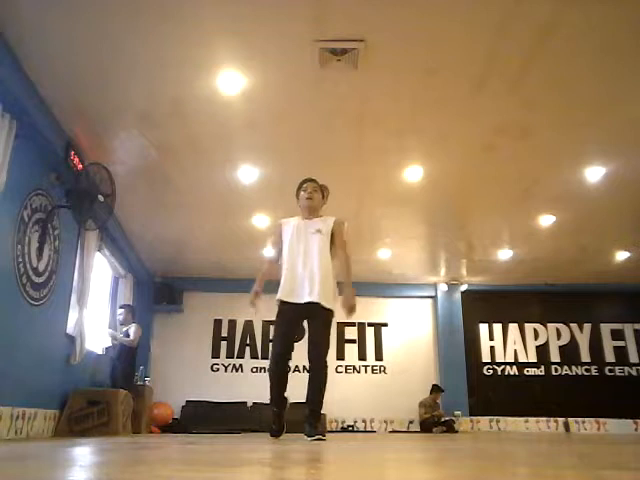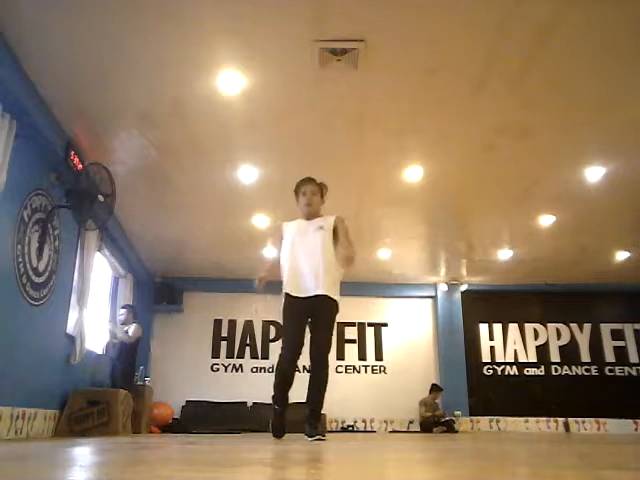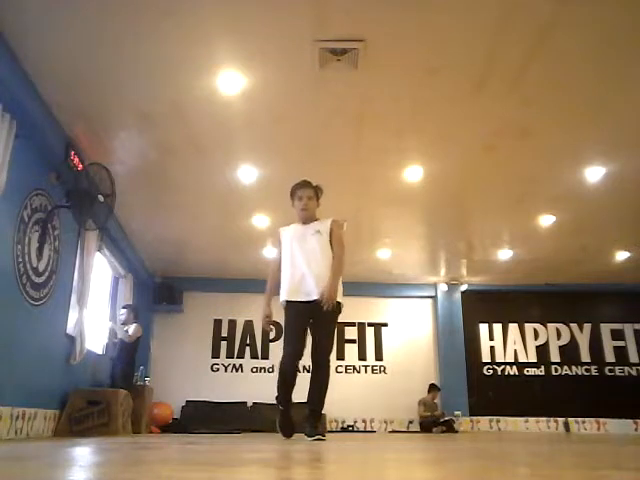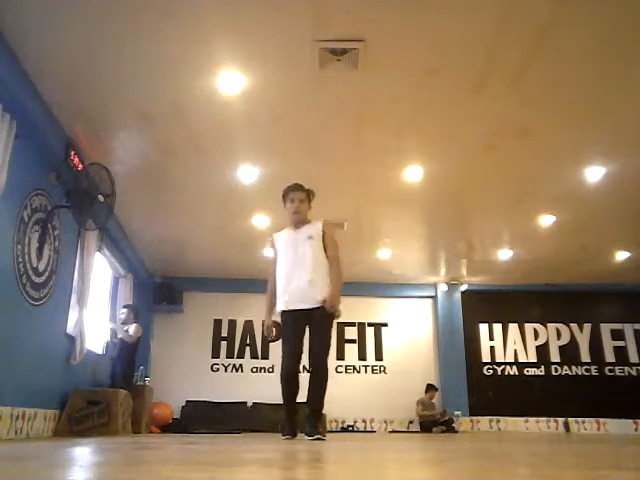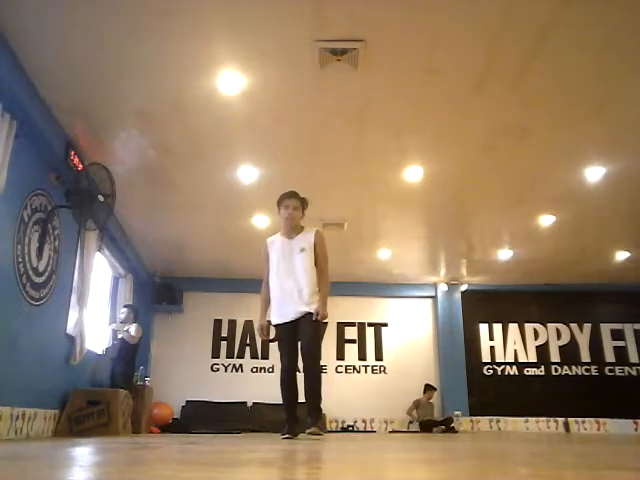
dt=0.3s
person 1, frame 1
left shoulder: (333, 224)
right shoulder: (284, 225)
left elbow: (342, 255)
right elbow: (273, 259)
left wrist: (348, 289)
right wrist: (258, 285)
left hip: (321, 298)
right hip: (289, 297)
left knee: (317, 360)
right knee: (279, 355)
left ankle: (313, 422)
right ankle: (278, 408)
person 1, frame 2
left shoulder: (334, 222)
right shoulder: (287, 228)
left elbow: (346, 244)
right elbow: (277, 259)
left wrist: (348, 253)
right wrist: (264, 276)
left hip: (325, 293)
right hip: (295, 293)
left knee: (319, 357)
right knee: (290, 352)
left ankle: (313, 421)
right ankle: (279, 406)
person 1, frame 3
left shoulder: (331, 225)
right shoulder: (284, 233)
left elbow: (339, 255)
right elbow: (277, 268)
left wrist: (332, 284)
right wrist: (266, 302)
left hip: (326, 298)
right hip: (295, 298)
left knee: (321, 358)
right knee: (291, 354)
left ankle: (314, 421)
right ankle: (284, 407)
person 1, frame 4
left shoulder: (322, 228)
right shoulder: (277, 239)
left elbow: (334, 262)
right elbow: (273, 278)
left wrist: (336, 292)
right wrist: (268, 313)
left hip: (320, 303)
right hip: (290, 306)
left knee: (318, 361)
right knee: (289, 363)
left ankle: (314, 422)
right ankle: (290, 420)
person 1, frame 5
left shoulder: (314, 236)
right shoulder: (271, 243)
left elbow: (323, 272)
right elbow: (267, 282)
left wrist: (323, 302)
right wrist: (263, 315)
left hip: (309, 309)
right hip: (282, 313)
left knee: (311, 358)
right knee: (288, 366)
left ankle: (314, 415)
right ankle: (291, 422)
